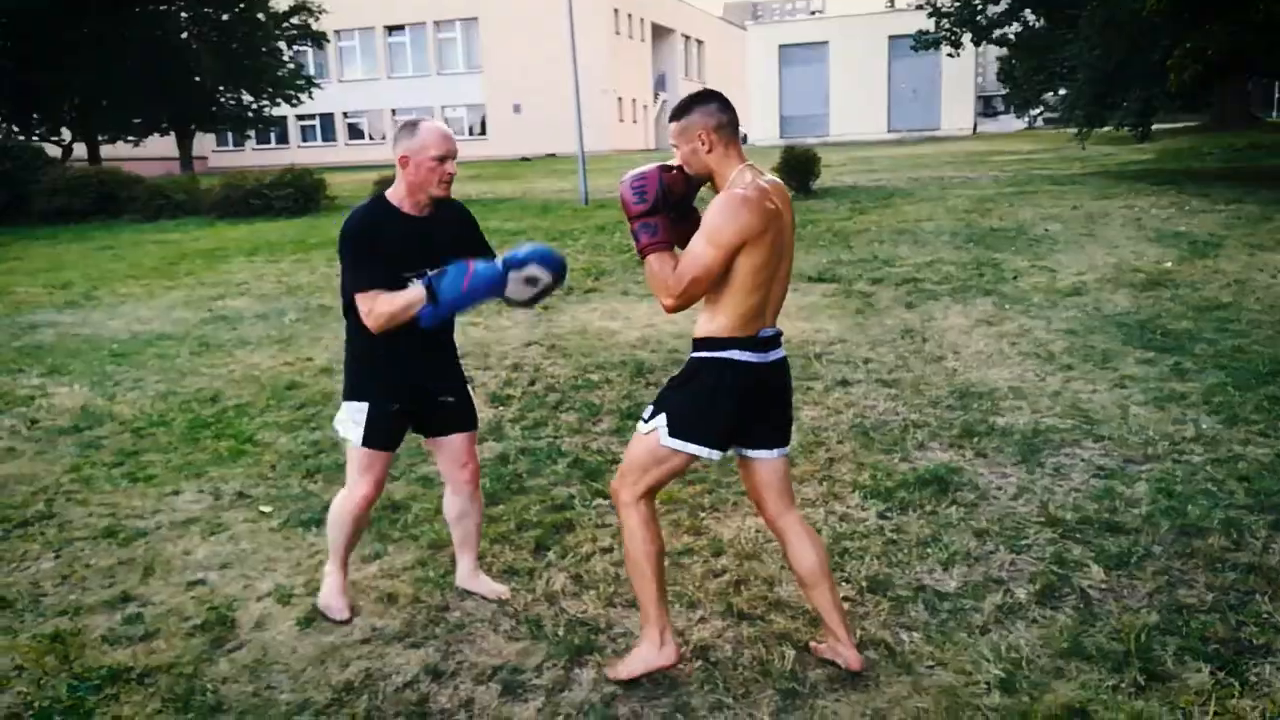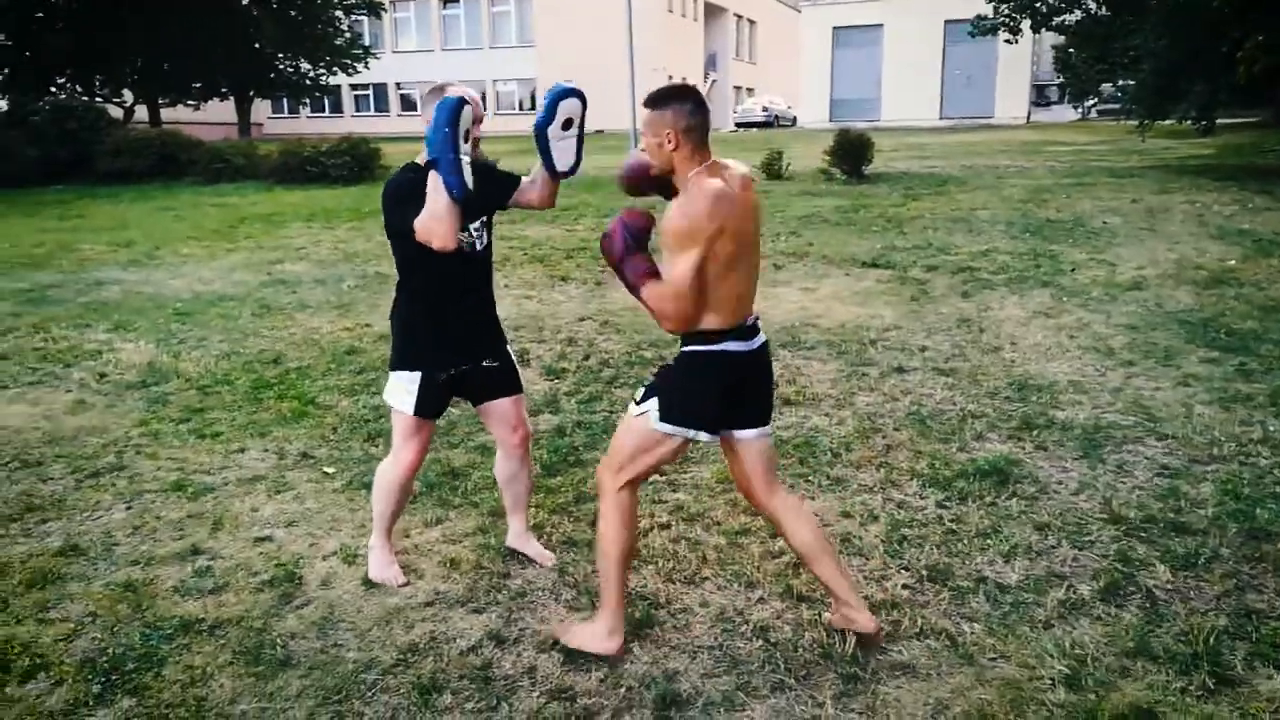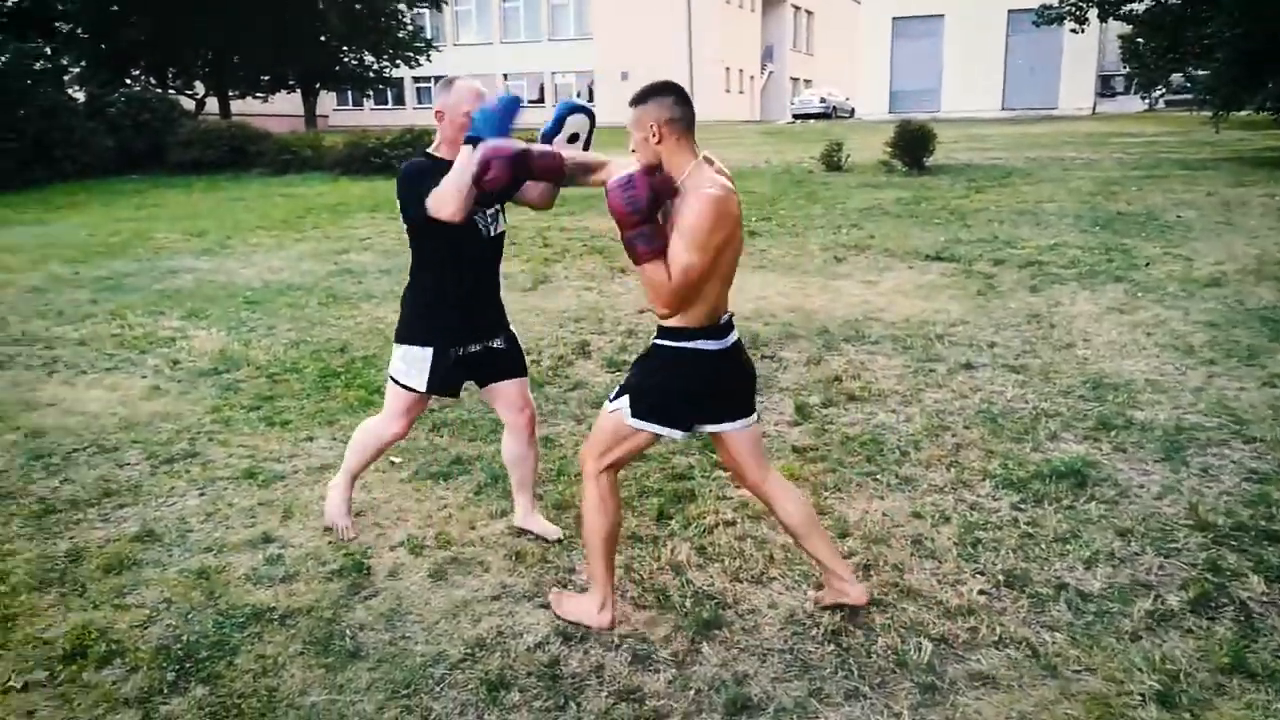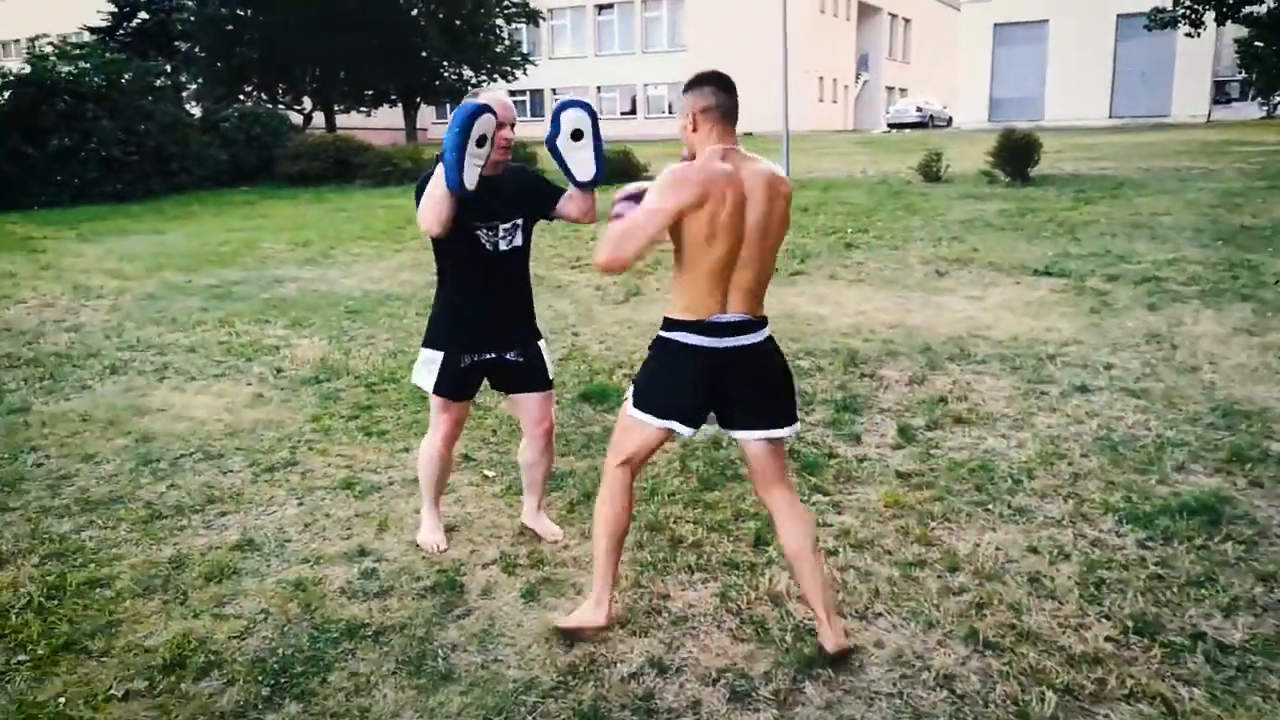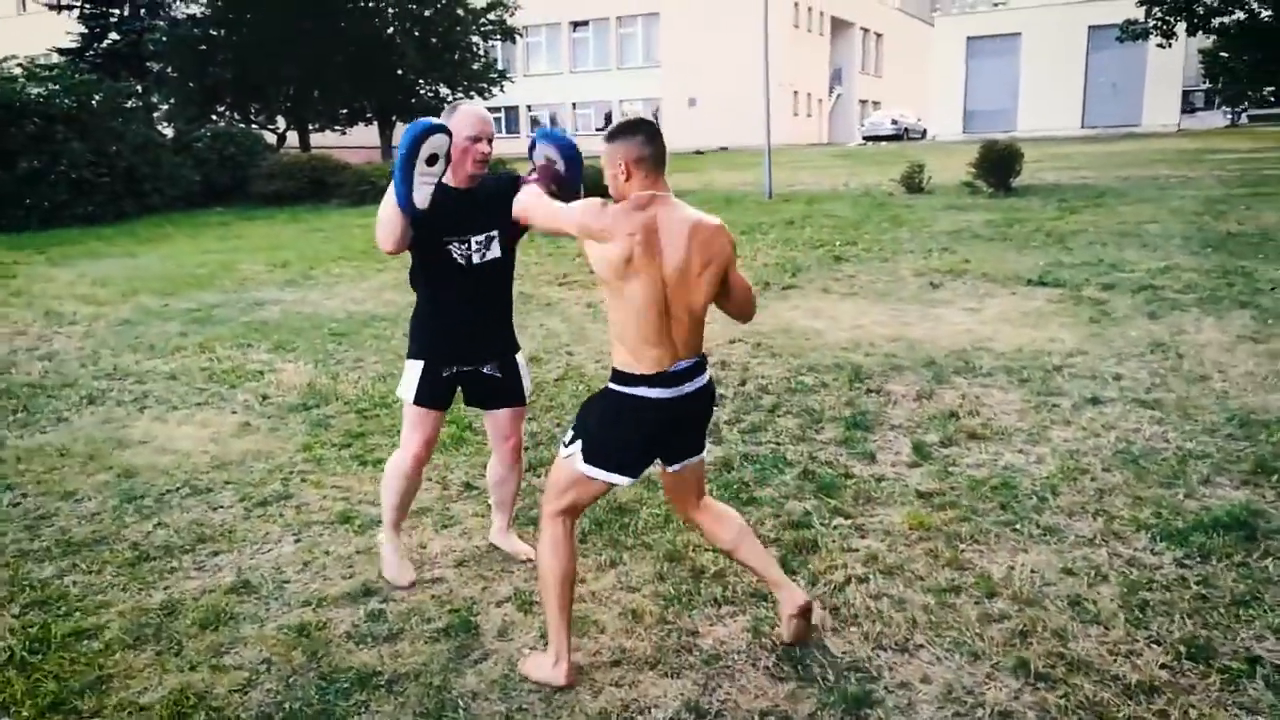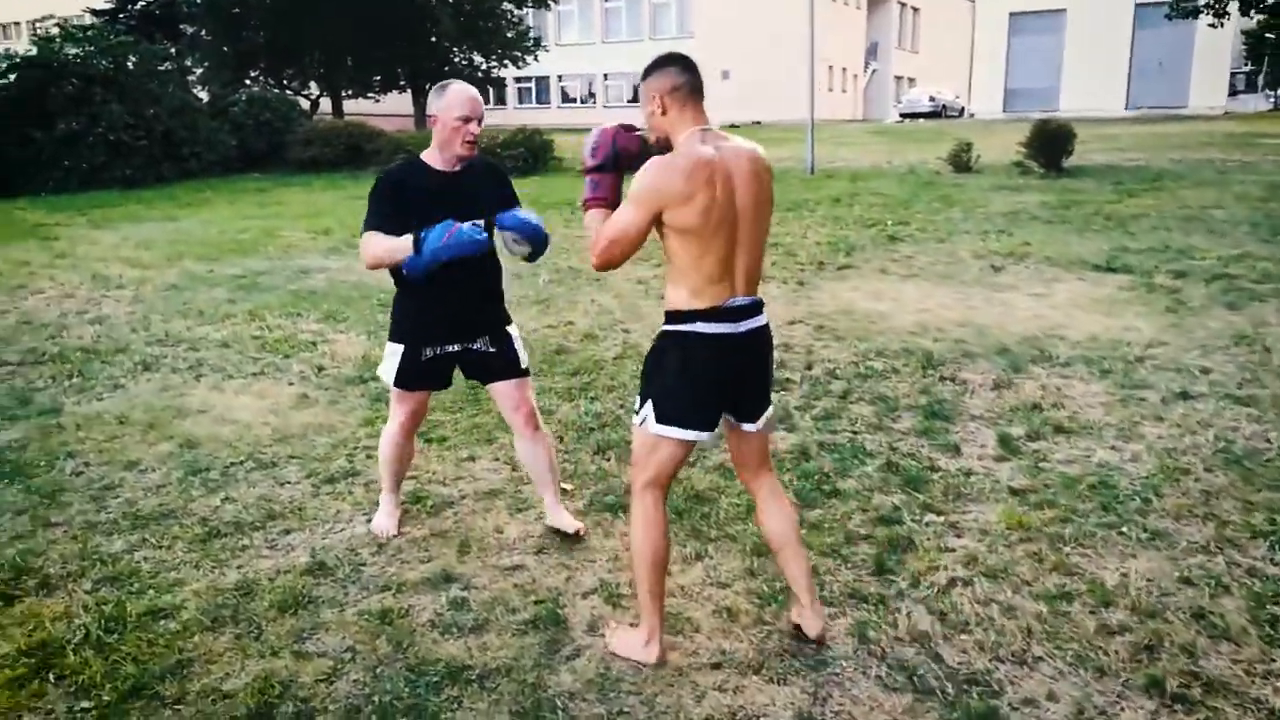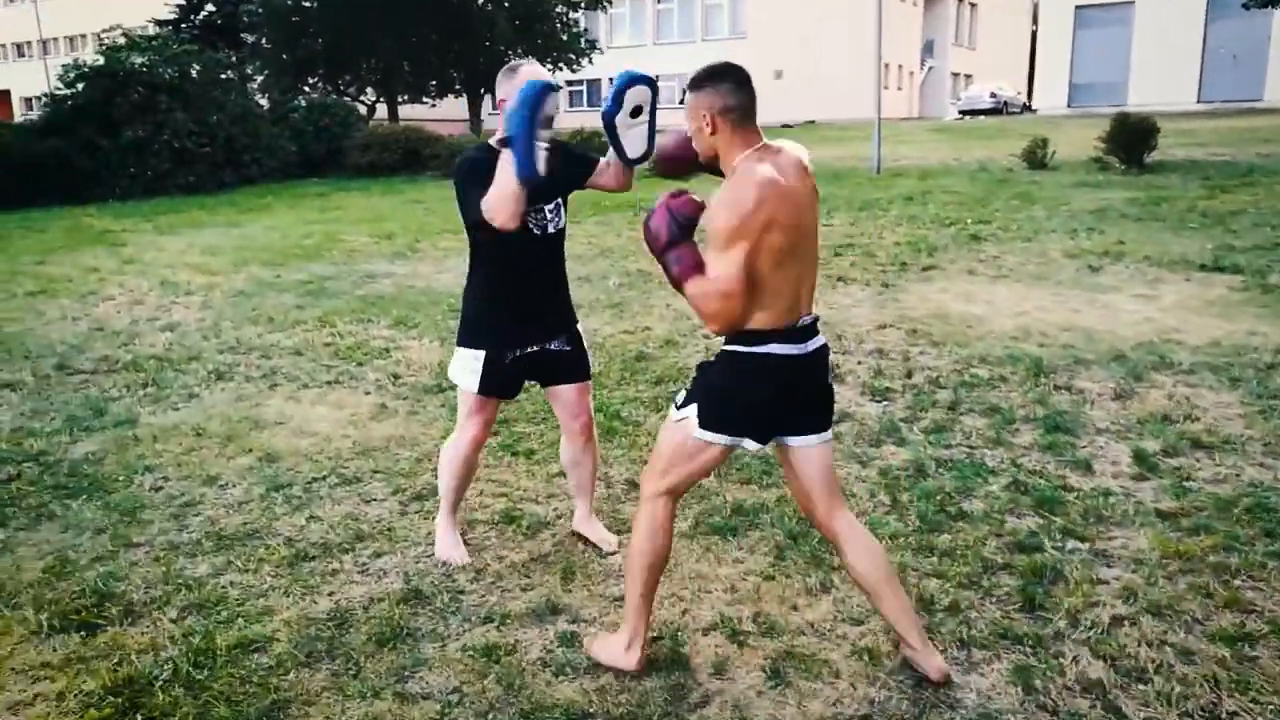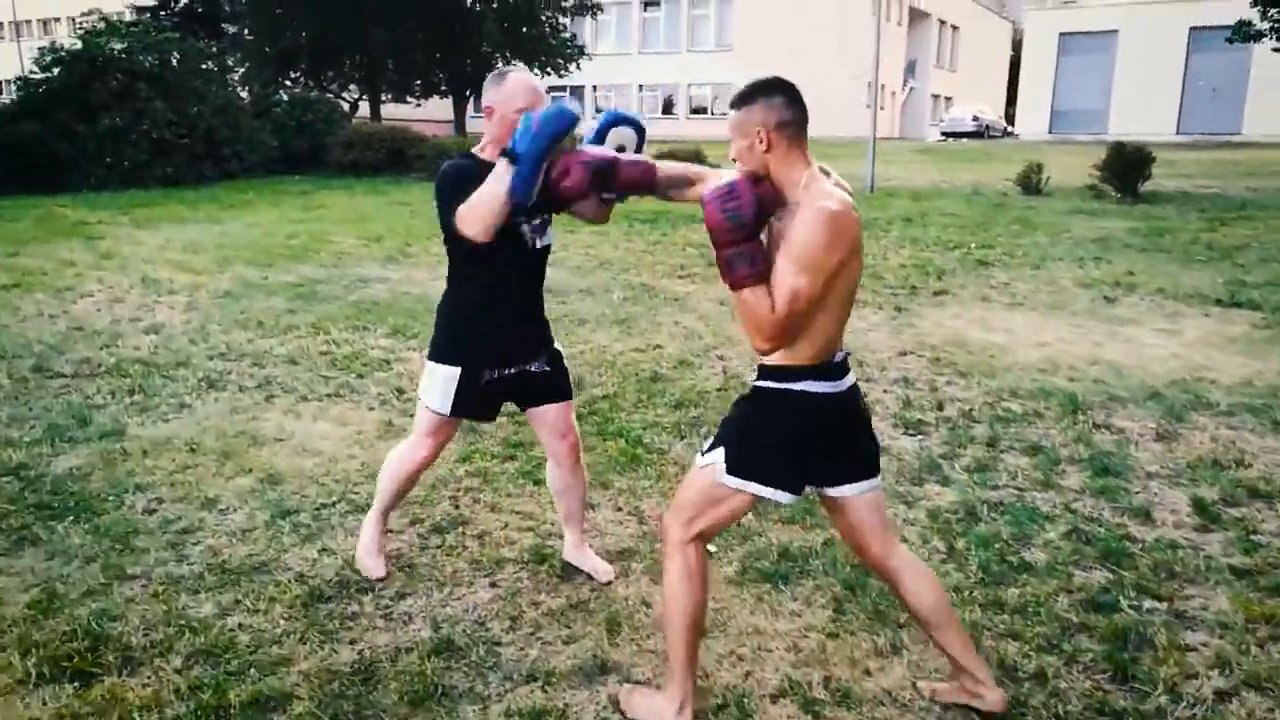
dt=0.5s
person 1, frame 1
left shoulder: (737, 203)
right shoulder: (772, 191)
left elbow: (673, 294)
left wrist: (647, 219)
right wrist: (678, 213)
left hip: (721, 370)
right hip: (766, 365)
left knee: (629, 490)
right knee: (779, 509)
left ankle: (656, 640)
right ankle: (841, 642)
person 1, frame 2
left shoulder: (703, 205)
right shoulder: (728, 178)
left elbow: (672, 313)
left wrist: (629, 260)
right wrist: (655, 182)
left hip: (708, 361)
right hip: (749, 356)
left knee: (614, 479)
right knee: (763, 491)
left ankle: (606, 624)
right ankle: (853, 608)
person 1, frame 3
left shoulder: (704, 201)
right shoulder: (701, 174)
left elbow: (667, 300)
right elbow: (605, 169)
left wrist: (636, 224)
left hip: (680, 359)
right hip: (722, 353)
left knee: (596, 463)
right knee: (759, 475)
left ankle: (598, 601)
right ankle: (844, 580)
person 1, frame 4
left shoulder: (686, 179)
right shoulder: (775, 181)
left elbow: (611, 258)
left wrist: (627, 211)
left hip: (685, 350)
right hip: (753, 348)
left knee: (619, 466)
right knee: (778, 490)
left ankle: (598, 603)
right ankle: (829, 626)
person 1, frame 5
left shoulder: (615, 220)
right shoulder: (713, 231)
left elbow: (526, 208)
right elbow: (744, 310)
left wrist: (536, 180)
left hip: (633, 403)
right hip: (692, 389)
left knee: (556, 511)
right knee: (693, 505)
left ankle: (556, 657)
right ankle: (787, 593)
person 1, frame 6
left shoulder: (666, 170)
right shoulder: (754, 157)
left elbow: (603, 253)
left wrist: (599, 178)
left hip: (692, 346)
right hip: (750, 335)
left knee: (647, 487)
right knee: (759, 475)
left ankle: (647, 634)
right ankle: (809, 608)
person 1, frame 7
left shoulder: (738, 200)
right shoulder: (793, 161)
left elbow: (720, 316)
left wrist: (673, 248)
left hip: (748, 363)
right hip: (804, 356)
left knee: (658, 488)
right knee: (828, 508)
left ankle: (630, 639)
right ankle: (919, 646)
person 1, frame 8
left shoulder: (821, 214)
right shoulder: (802, 183)
left elbow: (766, 333)
right elbow: (700, 182)
left wrist: (735, 244)
right wrist: (614, 164)
left hip: (785, 405)
right hip: (834, 397)
left knee: (682, 531)
right knee: (883, 548)
person 2, frame 1
left shoulder: (455, 217)
right shoulder: (364, 226)
left elbow: (488, 272)
right elbow: (375, 316)
right wrist: (432, 291)
left hip: (439, 368)
right hip: (379, 378)
left knee: (464, 471)
right knee: (365, 487)
left ankle: (467, 568)
right ankle: (334, 576)
person 2, frame 2
left shoulder: (476, 173)
right shoulder: (403, 187)
left elbow: (539, 196)
right elbow: (444, 237)
left wrist: (553, 150)
right wrist: (443, 162)
left hip: (481, 337)
right hip: (423, 345)
left knee: (516, 434)
right knee: (408, 454)
left ankle: (519, 530)
right ankle: (379, 545)
person 2, frame 3
left shoulder: (489, 161)
right shoulder: (416, 174)
left elbow: (543, 198)
right elbow: (450, 209)
right wrist: (472, 147)
left hip: (488, 322)
right hip: (431, 327)
left knee: (522, 415)
right knee: (395, 423)
left ankle: (525, 510)
right ankle: (341, 486)
person 2, frame 4
left shoulder: (524, 181)
right shoulder: (445, 181)
left elbow: (583, 211)
right elbow: (432, 226)
right wrist: (453, 155)
left hip: (517, 332)
right hip: (456, 335)
left knee: (540, 427)
right knee: (443, 433)
left ankle: (533, 510)
right ankle: (431, 512)
person 2, frame 5
left shoulder: (504, 189)
right shoulder: (423, 196)
right elbow: (390, 243)
right wrist: (406, 176)
left hip: (495, 344)
right hip: (437, 346)
left knee: (509, 443)
right knee: (415, 448)
left ankle: (501, 529)
right ankle: (390, 537)
person 2, frame 6
left shoulder: (490, 175)
right shoulder: (398, 181)
left elbow: (517, 228)
right elbow: (370, 254)
left wrist: (526, 234)
right wrist: (422, 244)
left hip: (487, 322)
right hip: (421, 326)
left knee: (524, 414)
right knee: (404, 418)
left ankle: (553, 505)
right ankle: (389, 500)
person 2, frame 7
left shoulder: (558, 155)
right shoulder: (476, 163)
left elbow: (616, 178)
right elbow: (505, 217)
right wrist: (516, 143)
left hip: (554, 318)
right hip: (493, 324)
left knee: (579, 421)
right knee: (473, 431)
left ankle: (585, 515)
right ankle: (446, 522)
person 2, frame 8
left shoulder: (537, 166)
right shoulder: (457, 175)
left elbow: (595, 211)
right elbow: (481, 228)
right wrist: (518, 160)
left hip: (528, 338)
right hip: (467, 342)
left knee: (565, 442)
right knee: (425, 448)
left ankle: (575, 544)
right ankle: (374, 526)
